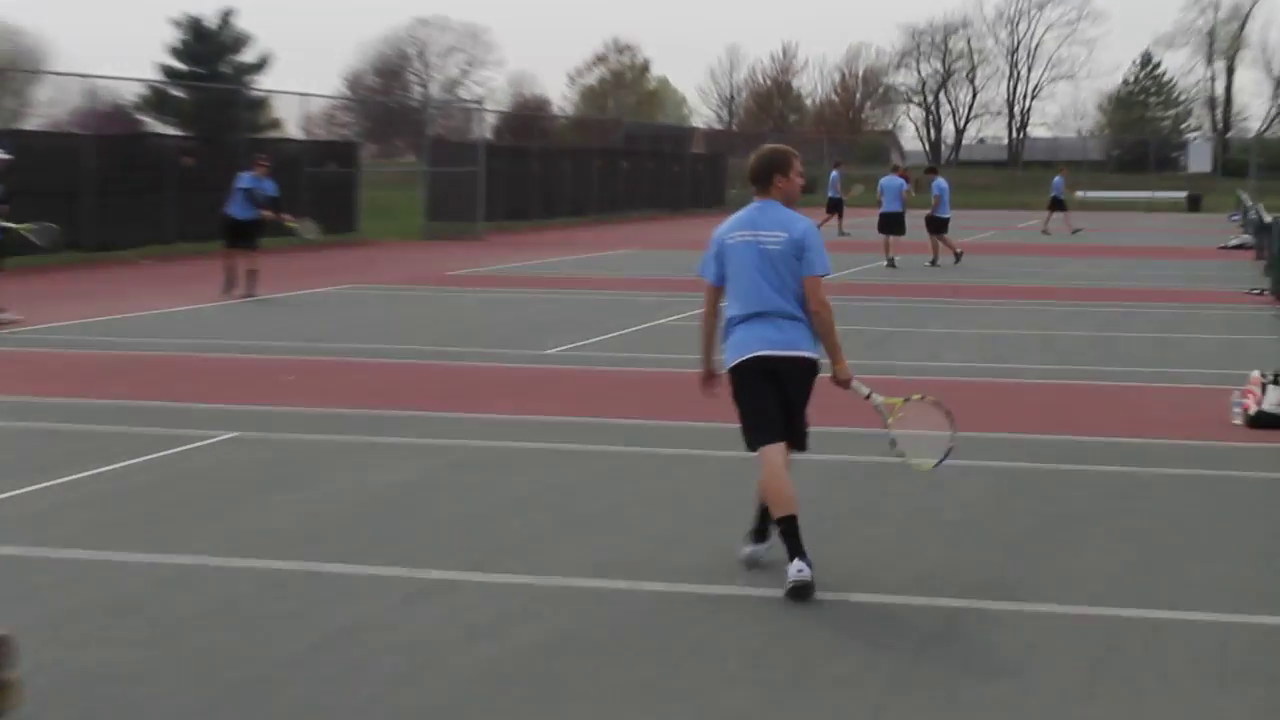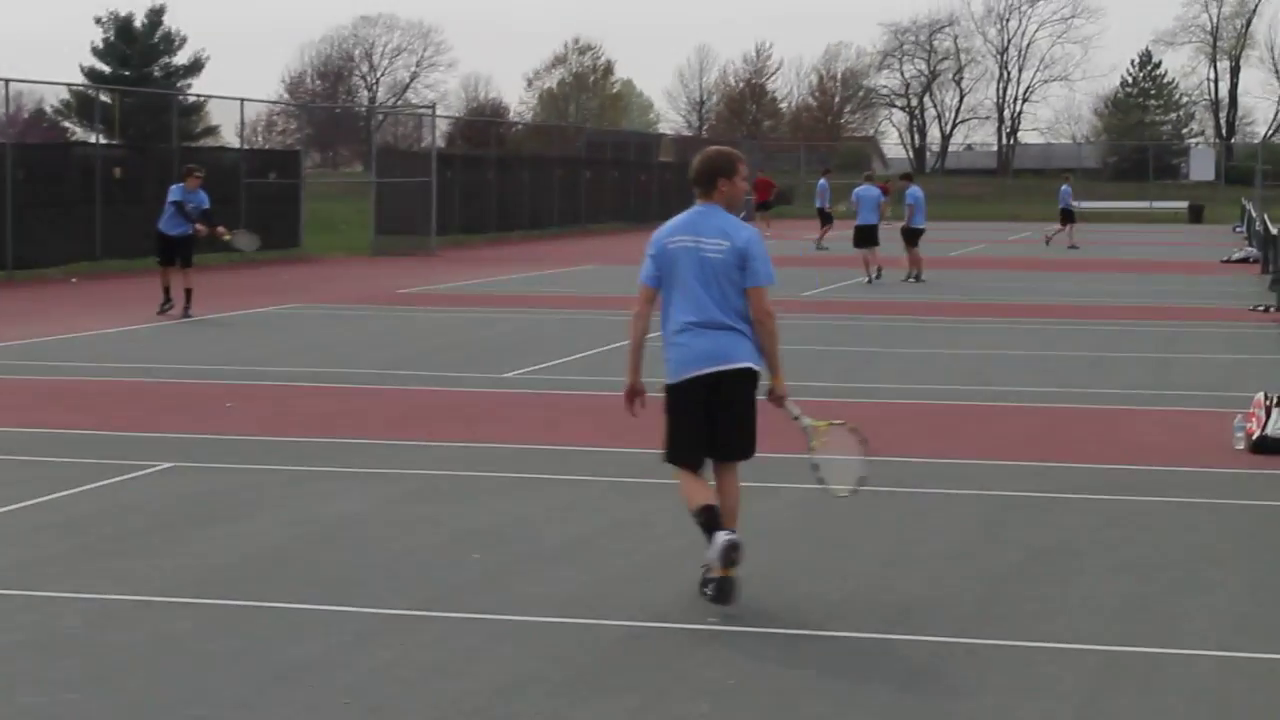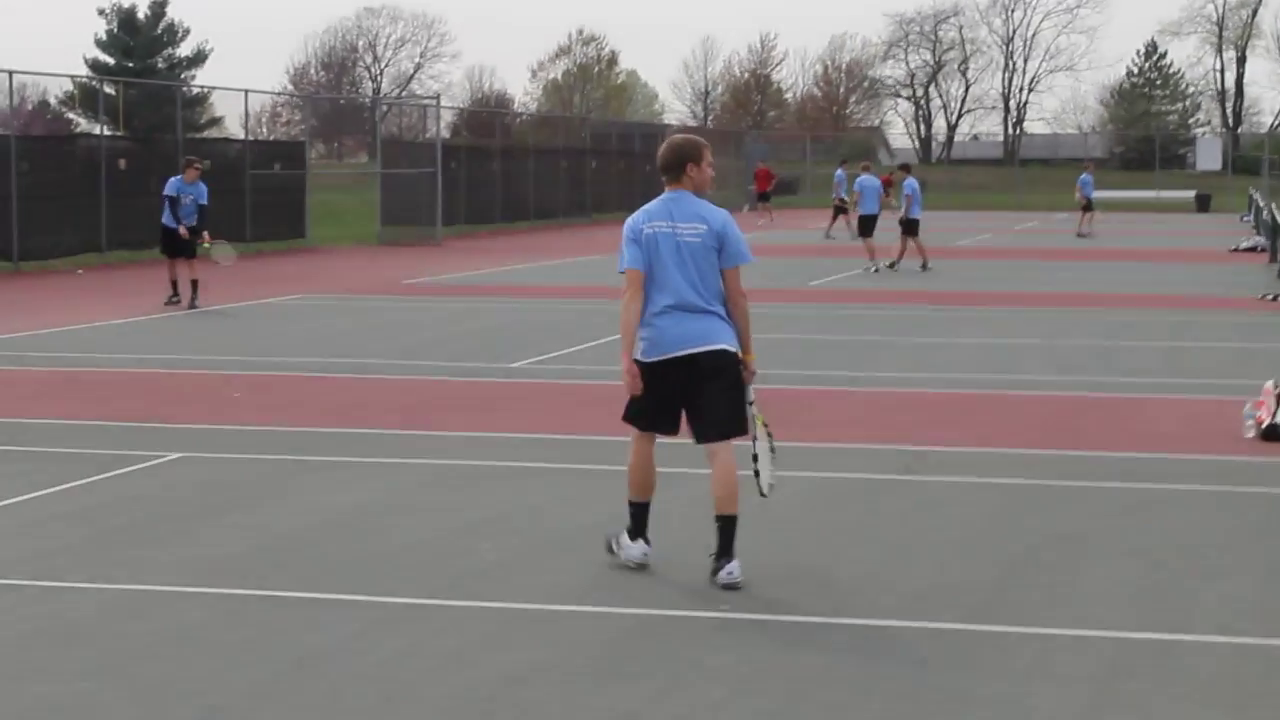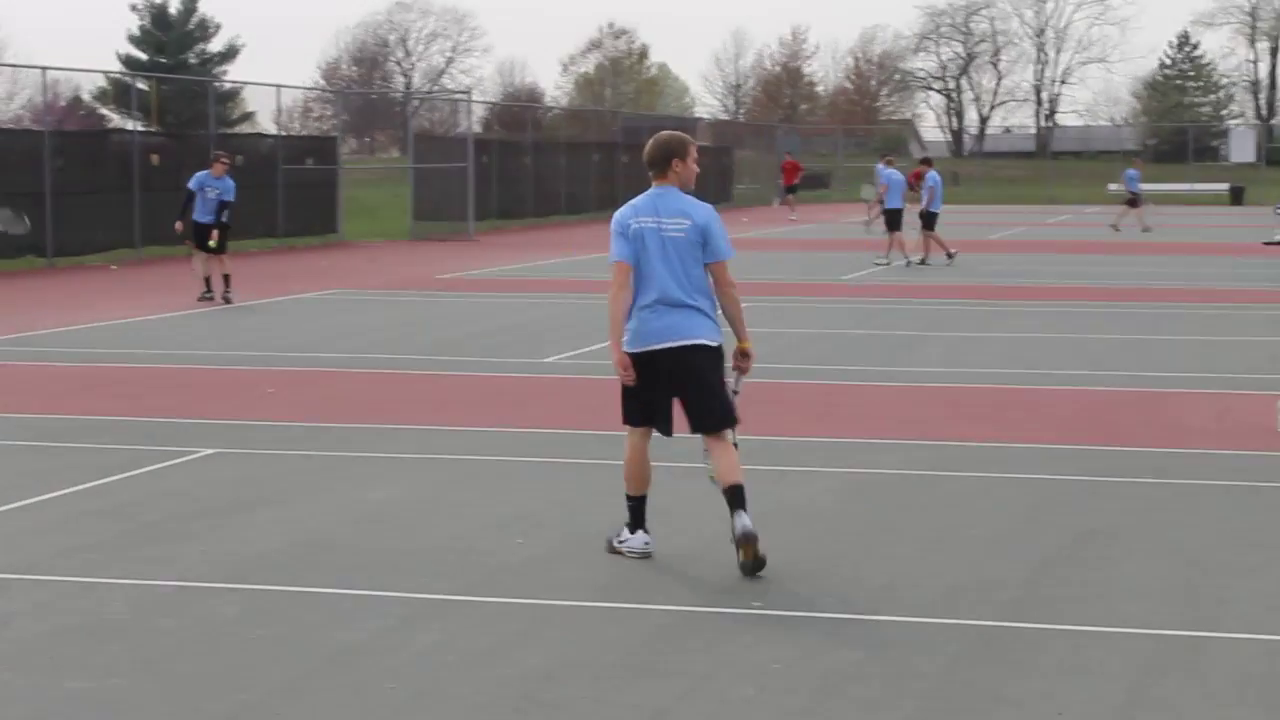
dt=0.2s
person 1, frame 1
left shoulder: (725, 232)
right shoulder: (802, 229)
left elbow: (711, 304)
right elbow: (817, 303)
left wrist: (707, 361)
right wrist: (838, 360)
left hip: (745, 353)
right hip: (796, 351)
left knee: (771, 453)
right knee: (784, 450)
left ankle: (796, 558)
right ankle: (759, 536)
person 1, frame 2
left shoulder: (664, 236)
right shoulder: (745, 237)
left elbow: (644, 309)
right elbow: (761, 315)
left wrist: (633, 374)
right wrist: (775, 376)
left hip: (684, 365)
right hip: (737, 364)
left knee: (687, 472)
right knee: (727, 469)
left ankle: (721, 537)
right ankle: (720, 571)
person 1, frame 3
left shoulder: (639, 223)
right shoulder: (718, 221)
left elbow: (633, 294)
right elbow: (735, 294)
left wrist: (627, 358)
right wrist: (746, 353)
left hip: (658, 349)
right hip: (714, 347)
left knee: (642, 439)
right knee: (721, 451)
left ankle: (636, 540)
right ankle: (726, 558)
person 1, frame 4
left shoulder: (626, 217)
right shoulder: (703, 215)
left elbow: (620, 286)
right elbow: (724, 286)
left wrist: (617, 349)
right wrist: (743, 342)
left hip: (646, 342)
right hip: (698, 339)
left knee: (638, 436)
right knee: (717, 438)
left ankle: (636, 531)
right ankle: (742, 525)
